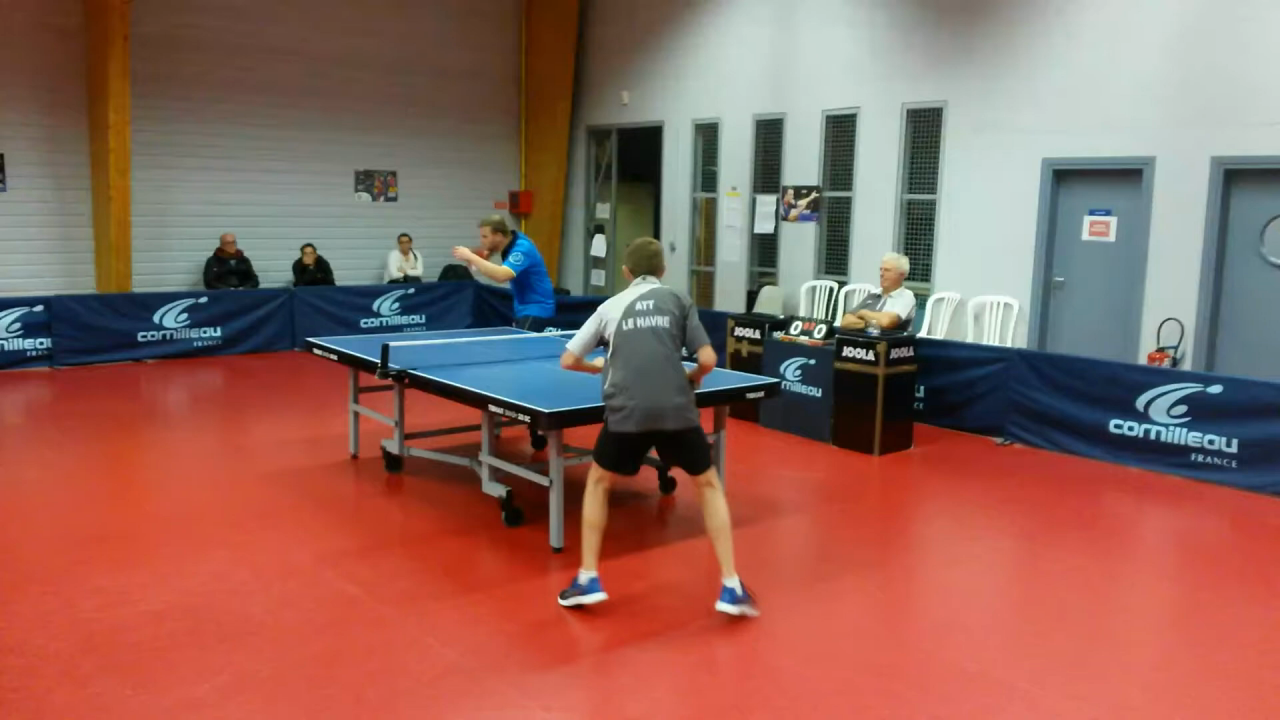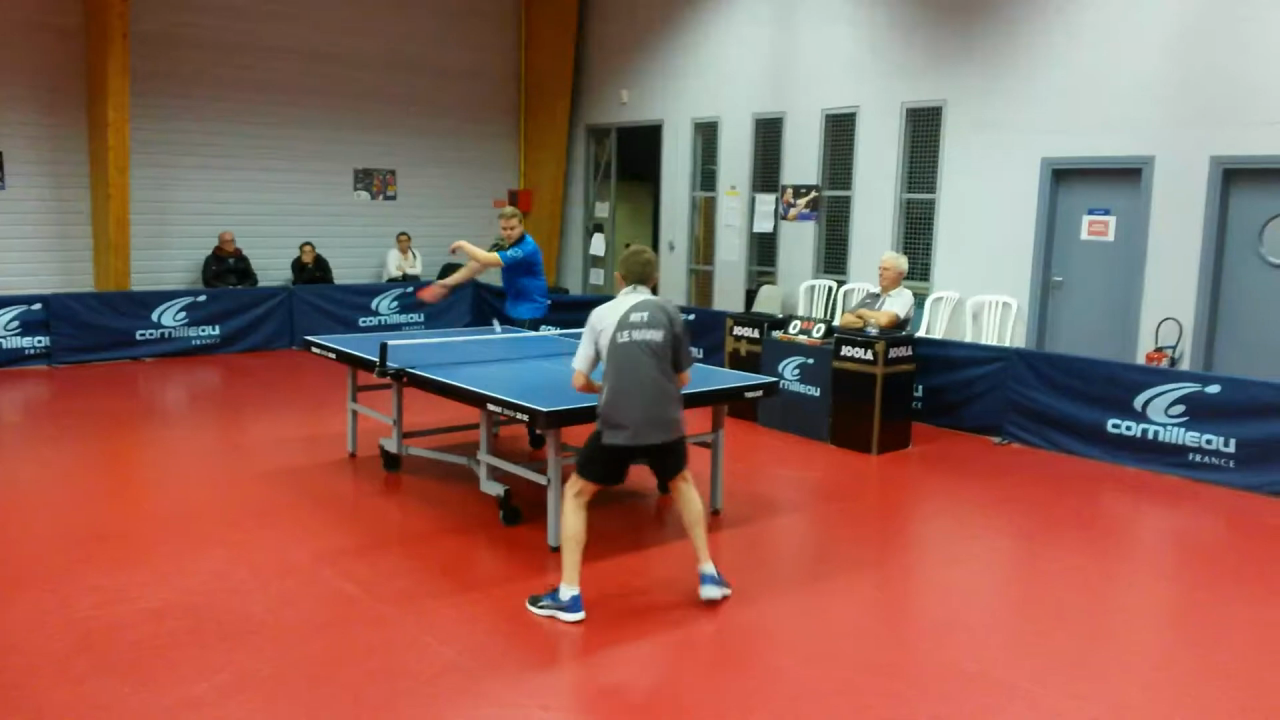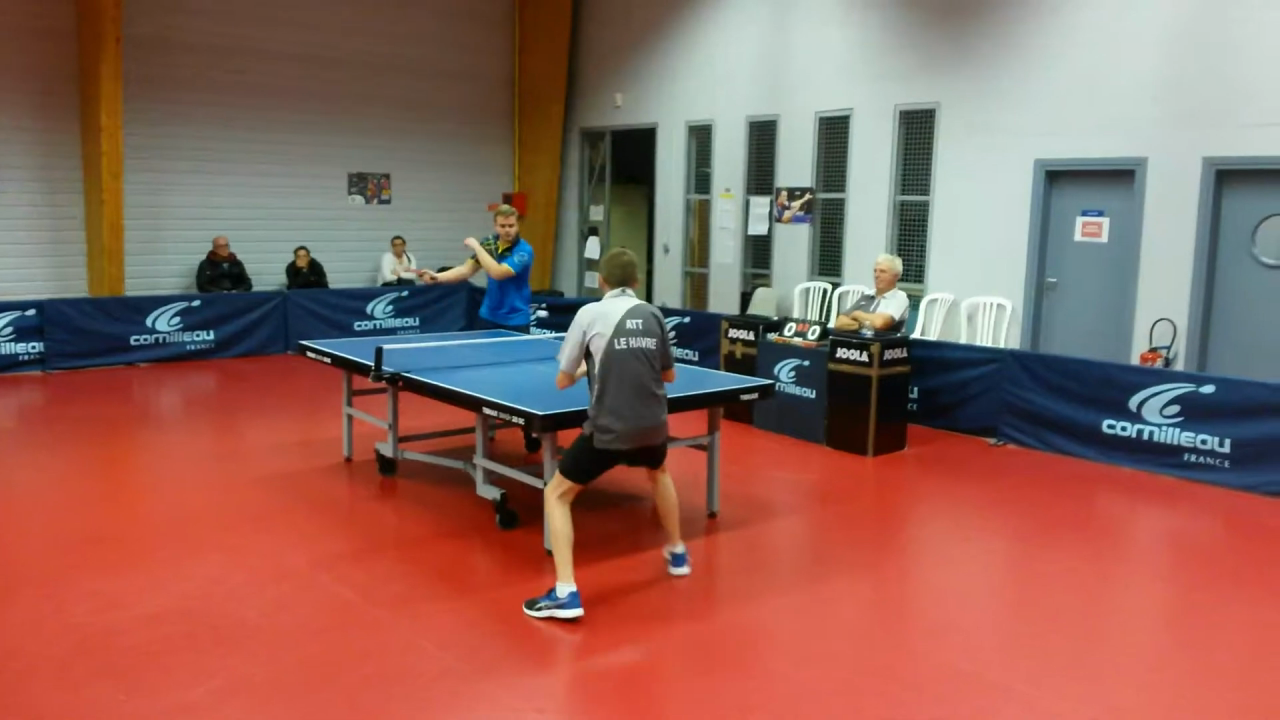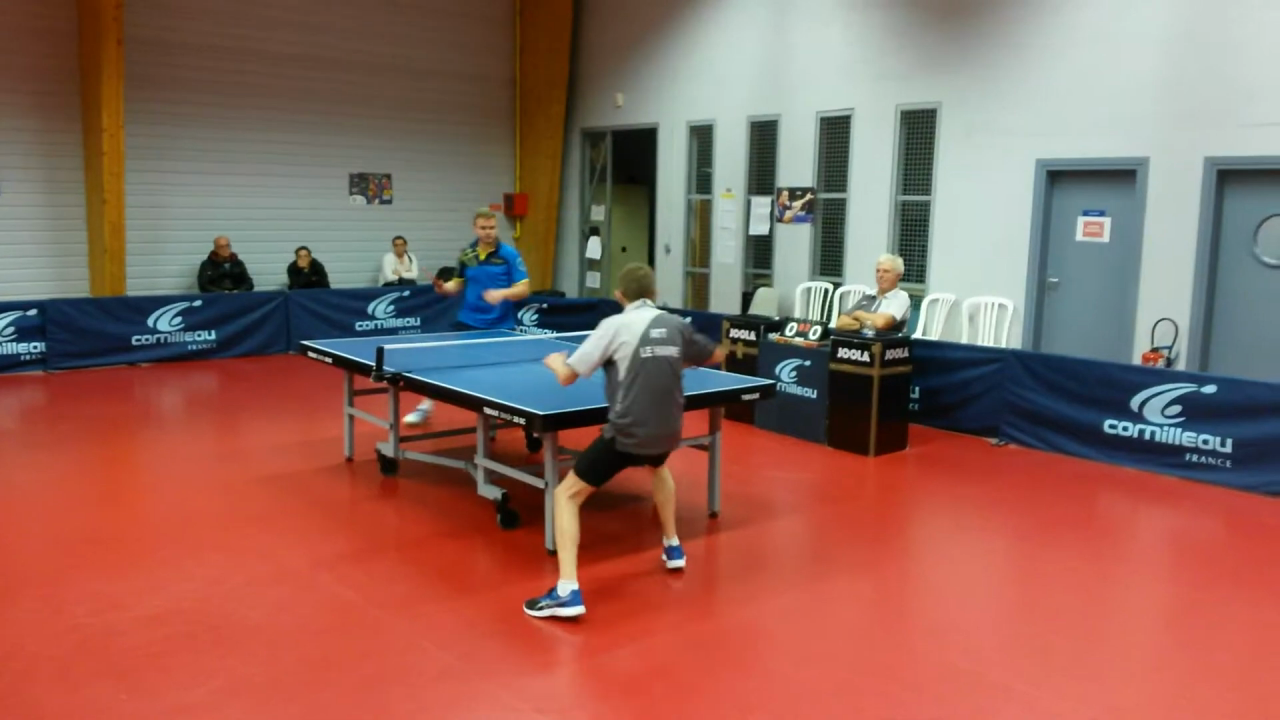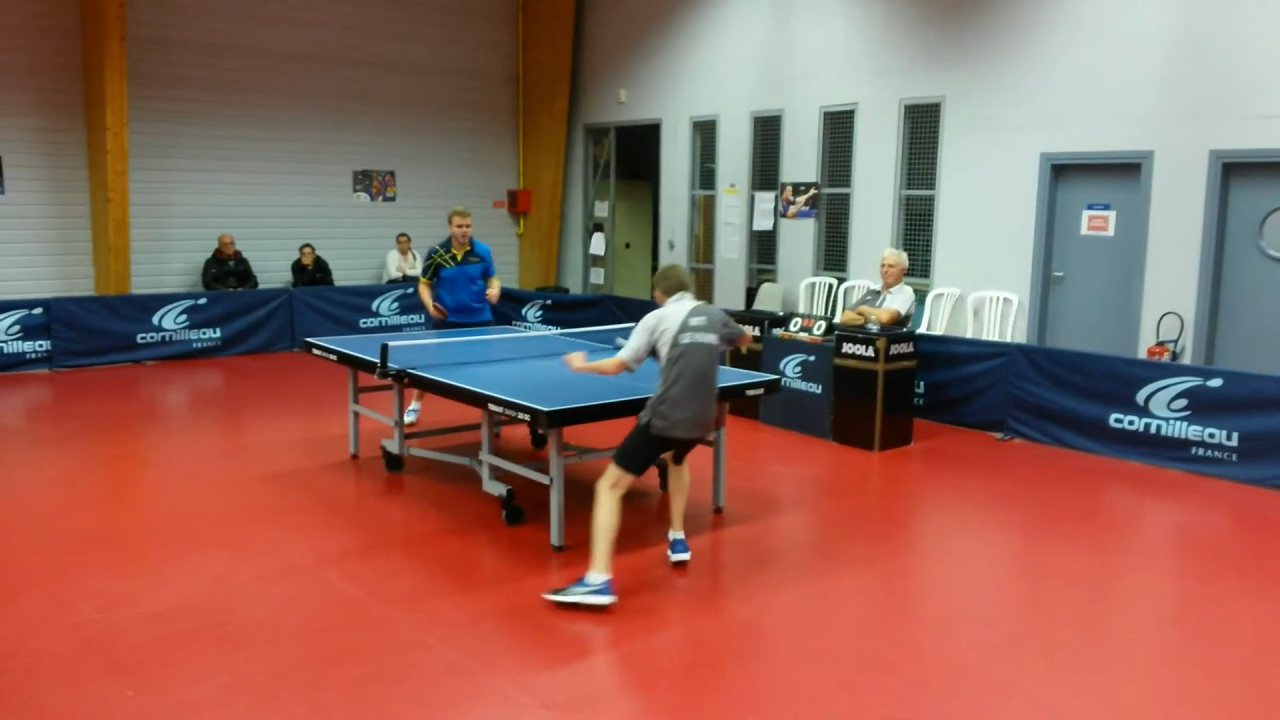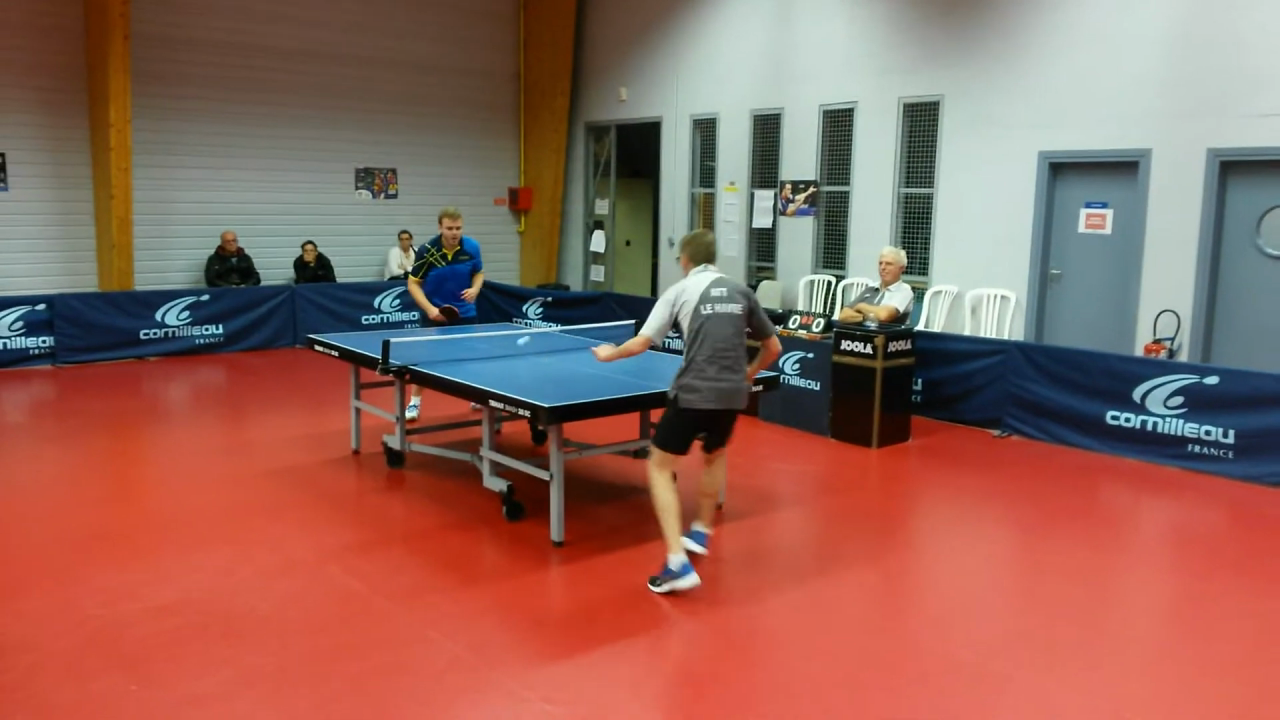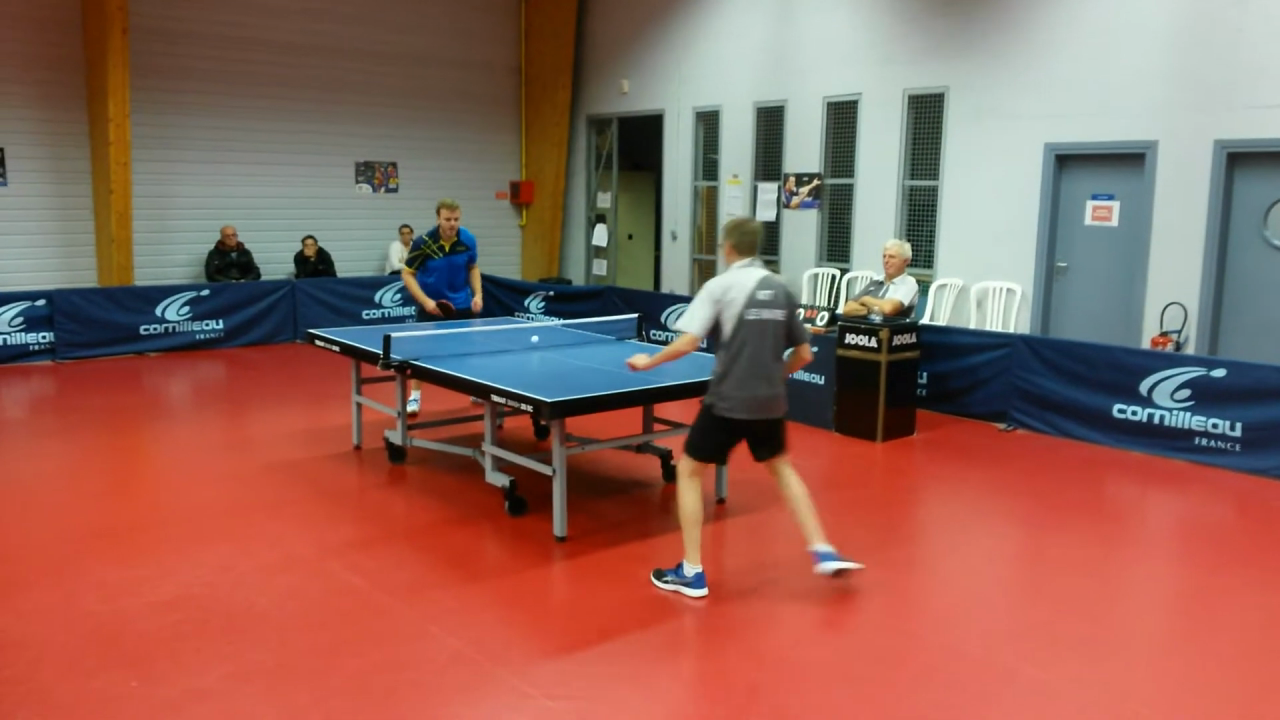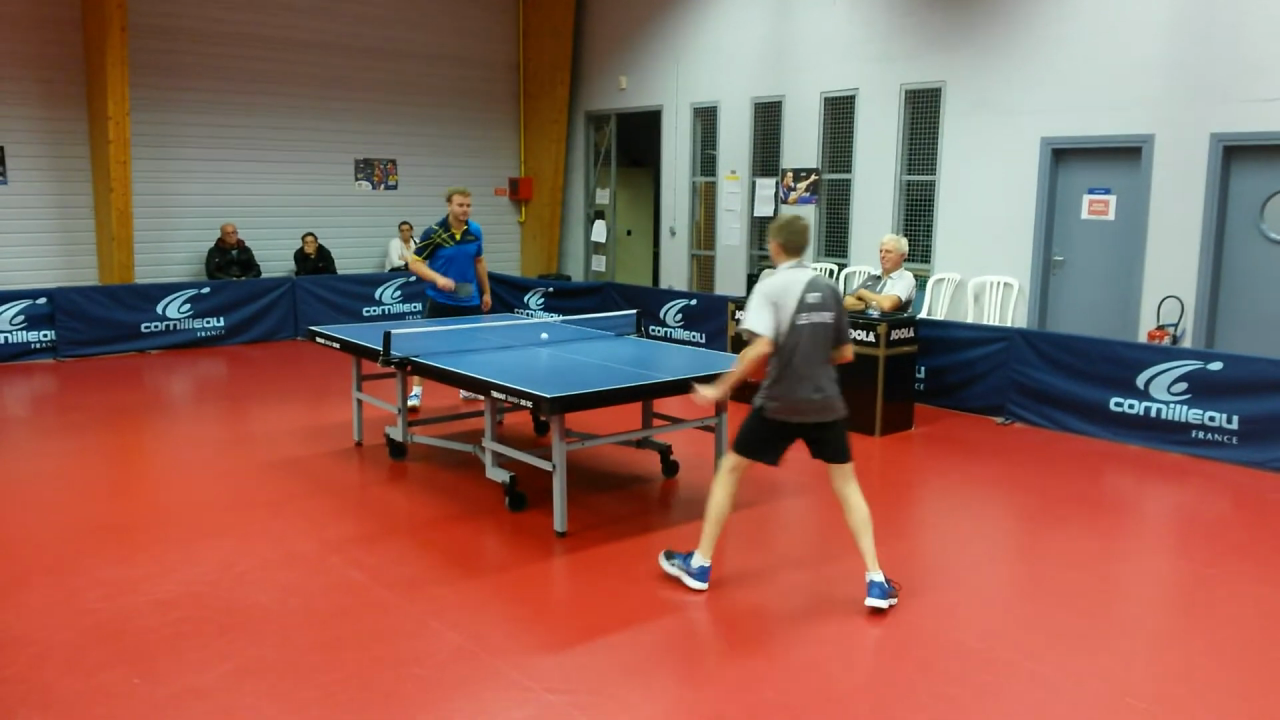
dt=0.2s
person 1, frame 1
left shoulder: (611, 306)
right shoulder: (676, 301)
left elbow: (568, 360)
right elbow: (708, 360)
left wrist: (598, 364)
left hip: (628, 416)
right hip: (677, 414)
left knee: (597, 483)
right knee: (710, 486)
left ankle: (588, 579)
right ankle: (731, 588)
person 1, frame 2
left shoulder: (601, 314)
right shoulder: (669, 313)
left elbow: (580, 383)
right elbow: (682, 379)
left hip: (618, 427)
right hip: (666, 425)
left knee: (574, 495)
right knee: (683, 485)
left ankle: (570, 596)
right ankle: (709, 577)
person 1, frame 3
left shoulder: (590, 314)
right shoulder: (653, 316)
left elbow: (564, 380)
left hip: (607, 431)
right hip: (652, 427)
left knee: (557, 495)
right knee: (658, 474)
left ankle: (566, 593)
right ankle: (677, 552)
person 1, frame 4
left shoulder: (615, 326)
right shoulder: (678, 326)
left elbow: (567, 376)
right elbow: (716, 356)
left wrist: (556, 363)
left hip: (626, 435)
right hip: (666, 433)
left knee: (567, 496)
right knee: (655, 464)
left ankle: (567, 592)
right ankle: (672, 547)
person 1, frame 5
left shoulder: (657, 319)
right shoulder: (715, 316)
left elbow: (618, 364)
right elbow: (746, 337)
left wrist: (580, 364)
left hip: (664, 420)
right hip: (701, 420)
left knee: (609, 487)
right knee: (676, 460)
left ankle: (596, 580)
right ankle: (677, 540)
person 1, frame 6
left shoulder: (679, 290)
right shoulder: (739, 290)
left elbow: (643, 343)
right elbow: (773, 345)
left wrist: (610, 353)
right wrist: (750, 373)
left hip: (693, 394)
right hip: (732, 396)
left knee: (659, 468)
right knee: (712, 456)
left ankle: (679, 564)
right ankle: (701, 531)
person 1, frame 7
left shoulder: (718, 287)
right shoulder: (782, 290)
left elbow: (687, 343)
right elbow: (802, 355)
left wrist: (649, 362)
left hip: (727, 402)
right hip: (769, 403)
left knee: (688, 473)
right knee: (782, 469)
left ankle: (692, 572)
right ankle: (822, 551)
person 1, frame 8
left shoulder: (769, 287)
right shoulder: (829, 289)
left elbow: (762, 347)
right elbow: (845, 353)
left wrist: (720, 388)
left hip: (779, 405)
right hip: (826, 406)
left knee: (729, 470)
right knee: (847, 485)
left ankle: (699, 563)
right ankle: (876, 580)
person 2, frame 1
left shoulder: (522, 249)
right shoulder: (510, 240)
left elbow: (501, 275)
left wrist: (471, 257)
right wrist: (484, 255)
left hip: (535, 307)
right hip: (527, 306)
person 2, frame 2
left shoulder: (527, 248)
right shoulder: (502, 243)
left elbow: (486, 260)
right elbow: (478, 265)
left wrist: (463, 246)
right wrist: (448, 283)
left hip: (529, 311)
right hip: (514, 309)
person 2, frame 3
left shoulder: (524, 251)
right shoulder: (489, 244)
left elbow: (499, 273)
right elbow: (466, 270)
left wrist: (477, 247)
right wrist: (438, 276)
left hip: (514, 320)
right hip: (488, 316)
person 2, frame 4
left shoulder: (509, 255)
right shoulder: (466, 254)
left elbow: (524, 288)
right elbow: (457, 285)
left wrist: (502, 294)
right wrist: (445, 287)
left hip: (500, 325)
right hip: (467, 321)
right ankle: (425, 406)
person 2, frame 5
left shoulder: (483, 251)
right shoulder: (436, 253)
left elbow: (492, 279)
right elbow: (424, 284)
left wrist: (494, 290)
right wrist: (429, 304)
left hip: (480, 319)
right hip: (446, 319)
right ankle: (414, 406)
person 2, frame 6
left shoulder: (472, 248)
right shoulder: (426, 251)
left elbow: (478, 273)
right elbow: (413, 283)
left wrist: (474, 289)
right wrist: (429, 308)
left hip: (465, 312)
right hip: (435, 311)
right ankle: (414, 402)
person 2, frame 7
left shoulder: (468, 239)
right shoulder: (423, 242)
left elbow: (473, 268)
right elbow: (407, 274)
left wrist: (478, 295)
right wrist: (425, 300)
left hip: (461, 305)
right hip: (432, 305)
right ankle: (414, 397)
person 2, frame 8
left shoulder: (475, 231)
right shoulder: (433, 233)
right elbow: (414, 264)
left wrist: (486, 292)
right wrist: (437, 279)
left hip: (470, 300)
right hip: (441, 300)
right ankle: (416, 392)
